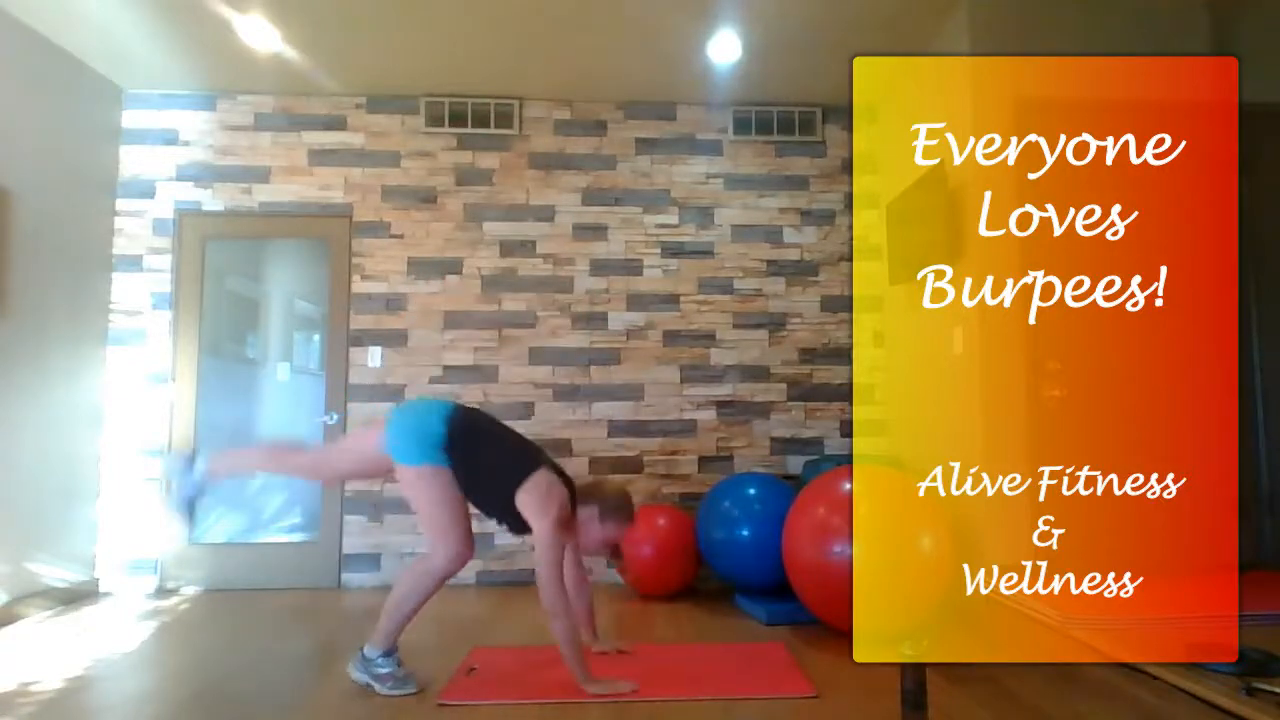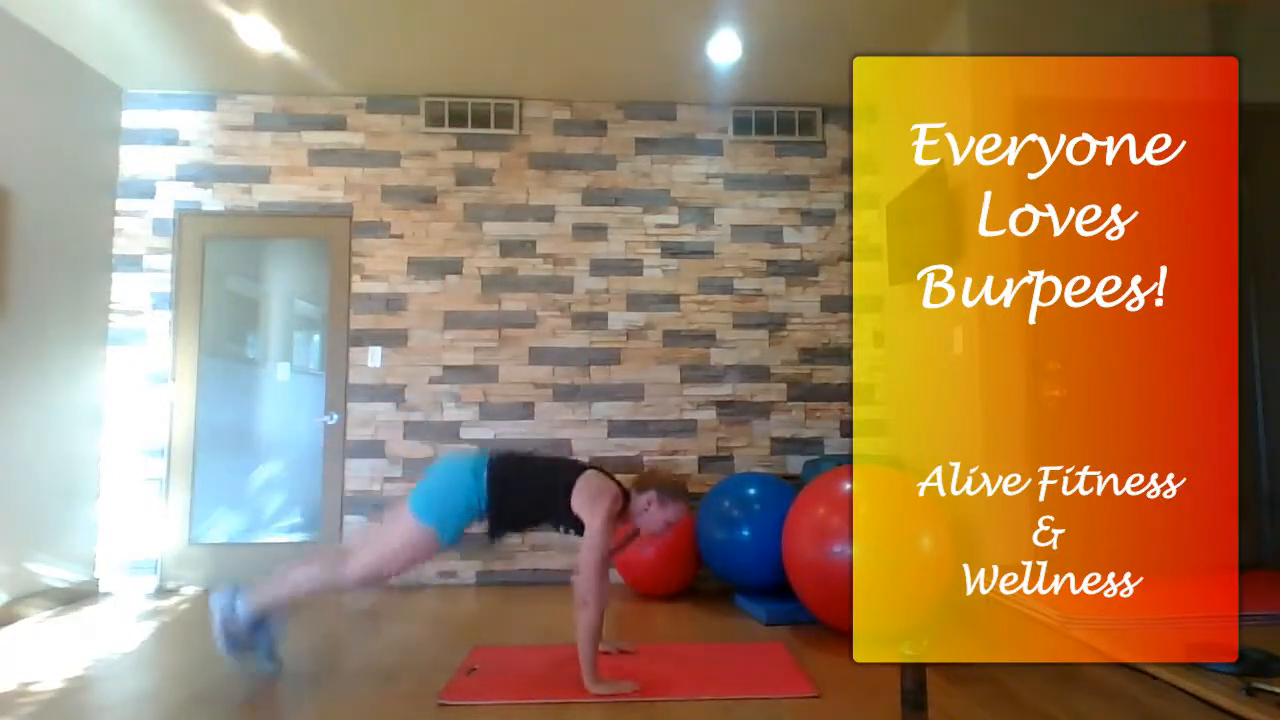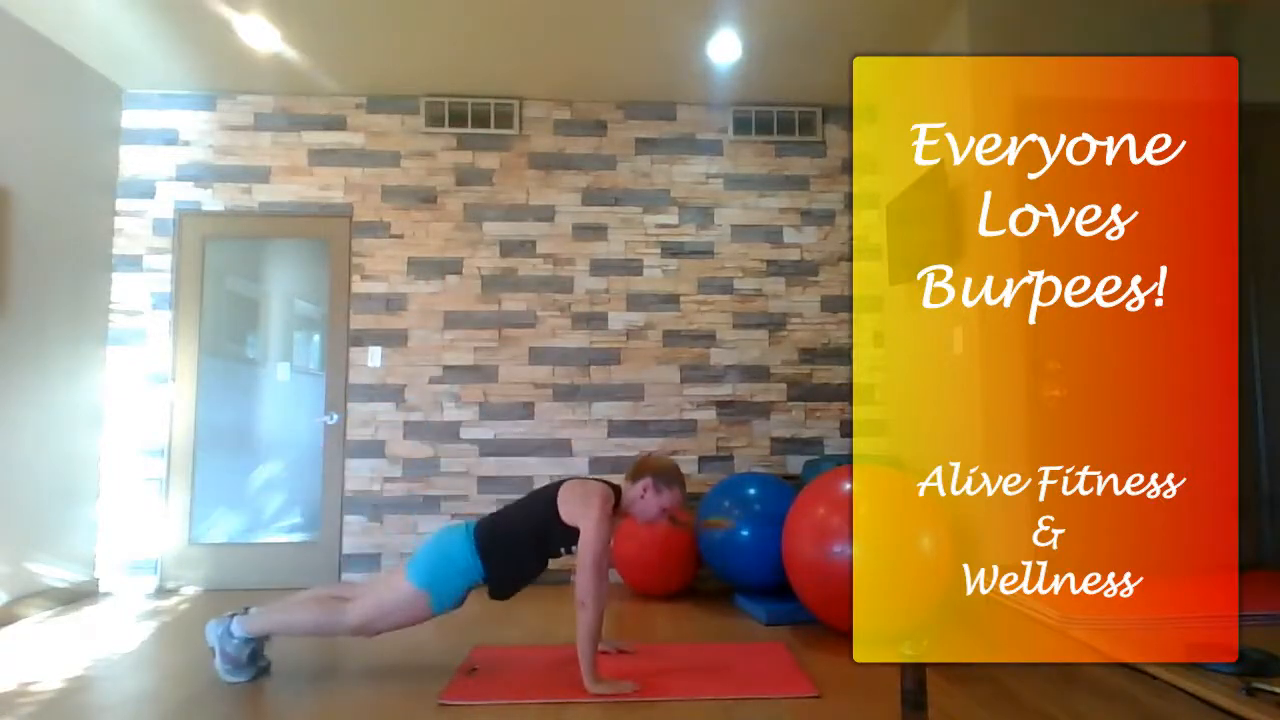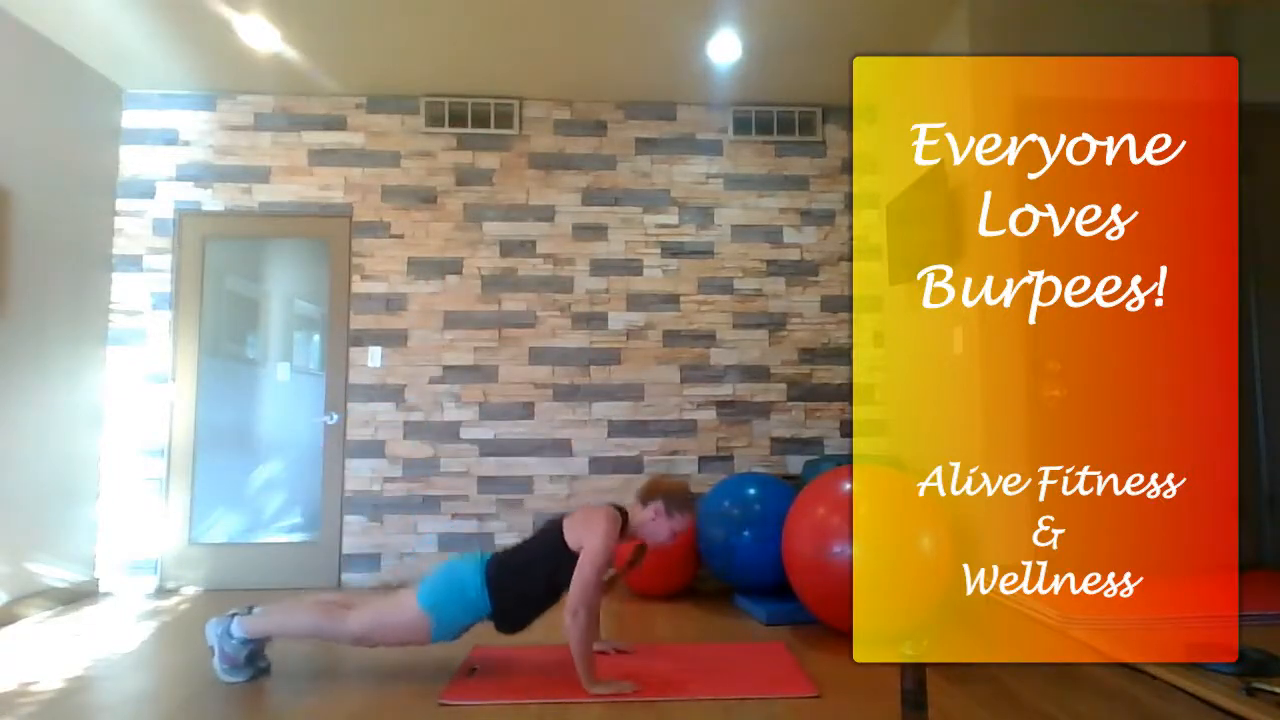
dt=0.3s
person 1, frame 1
left shoulder: (566, 504)
right shoulder: (551, 513)
left elbow: (575, 574)
right elbow: (554, 602)
left wrist: (593, 639)
right wrist: (586, 678)
left hip: (426, 423)
right hip: (429, 433)
left knee: (311, 463)
right knee: (452, 552)
left ankle: (200, 469)
right ankle: (375, 657)
person 1, frame 2
left shoulder: (613, 503)
right shoulder: (607, 504)
left elbow: (590, 579)
right elbow: (588, 595)
left wrist: (597, 640)
right wrist: (592, 679)
left hip: (467, 480)
right hip: (463, 486)
left knee: (361, 554)
right knee: (361, 571)
left ankle: (251, 602)
right ankle: (240, 606)
person 1, frame 3
left shoulder: (602, 501)
right shoulder: (599, 505)
left elbow: (589, 583)
right elbow: (588, 596)
left wrist: (596, 641)
right wrist: (592, 679)
left hip: (467, 550)
right hip: (462, 558)
left knee: (361, 596)
right knee: (356, 618)
left ankle: (248, 621)
right ankle: (237, 630)
person 1, frame 4
left shoulder: (611, 522)
right shoulder: (607, 528)
left elbow: (581, 588)
right elbow: (575, 608)
left wrist: (594, 640)
right wrist: (591, 681)
left hip: (479, 579)
right hip: (473, 591)
left knee: (360, 610)
right knee: (353, 626)
left ankle: (248, 619)
right ankle: (240, 628)
